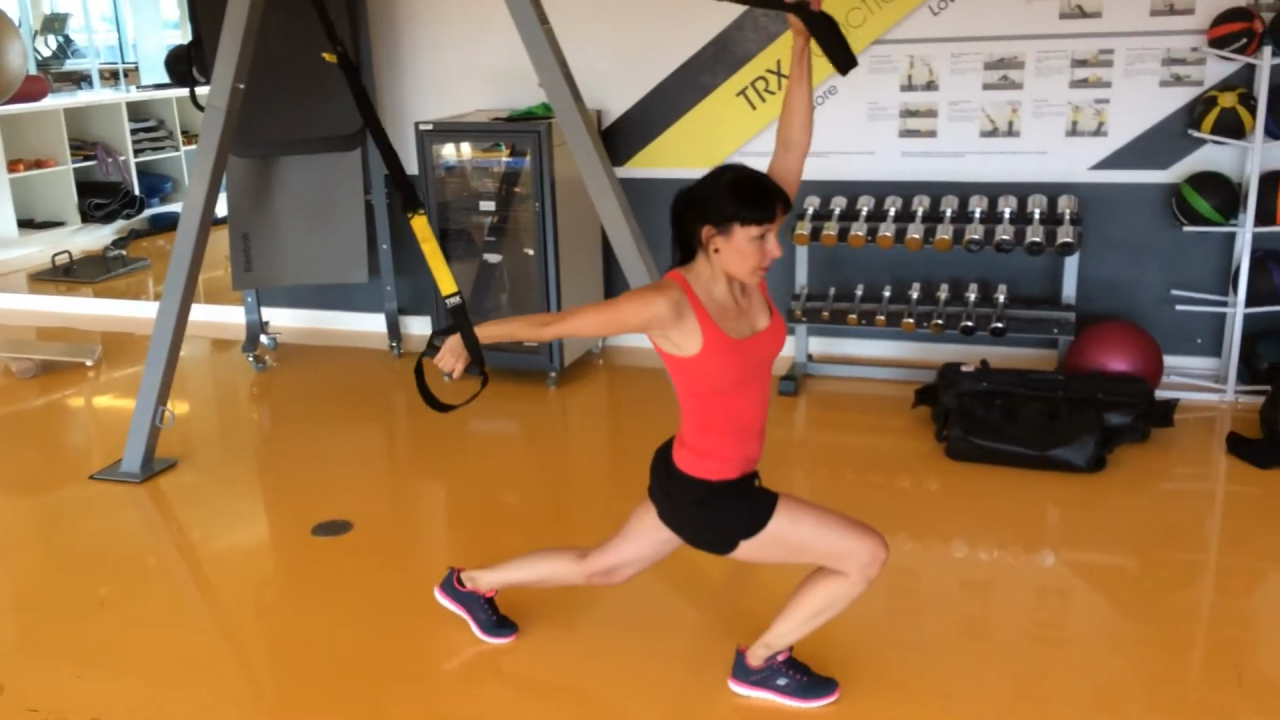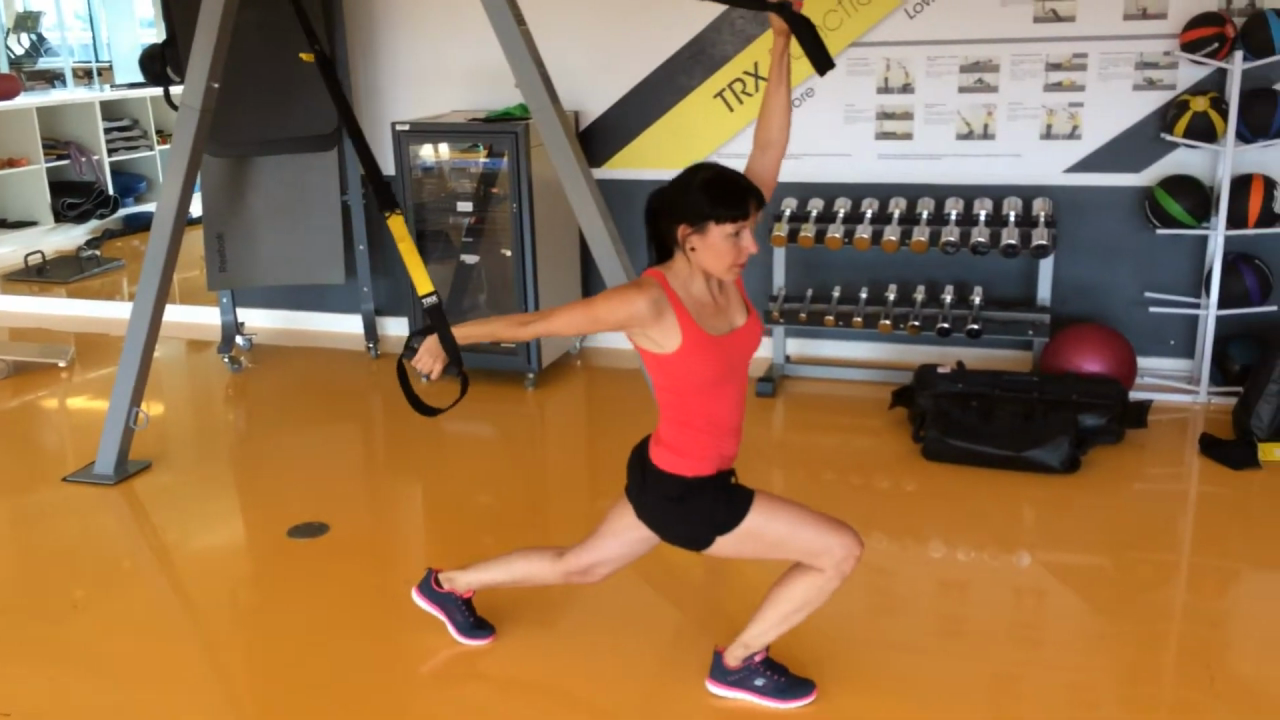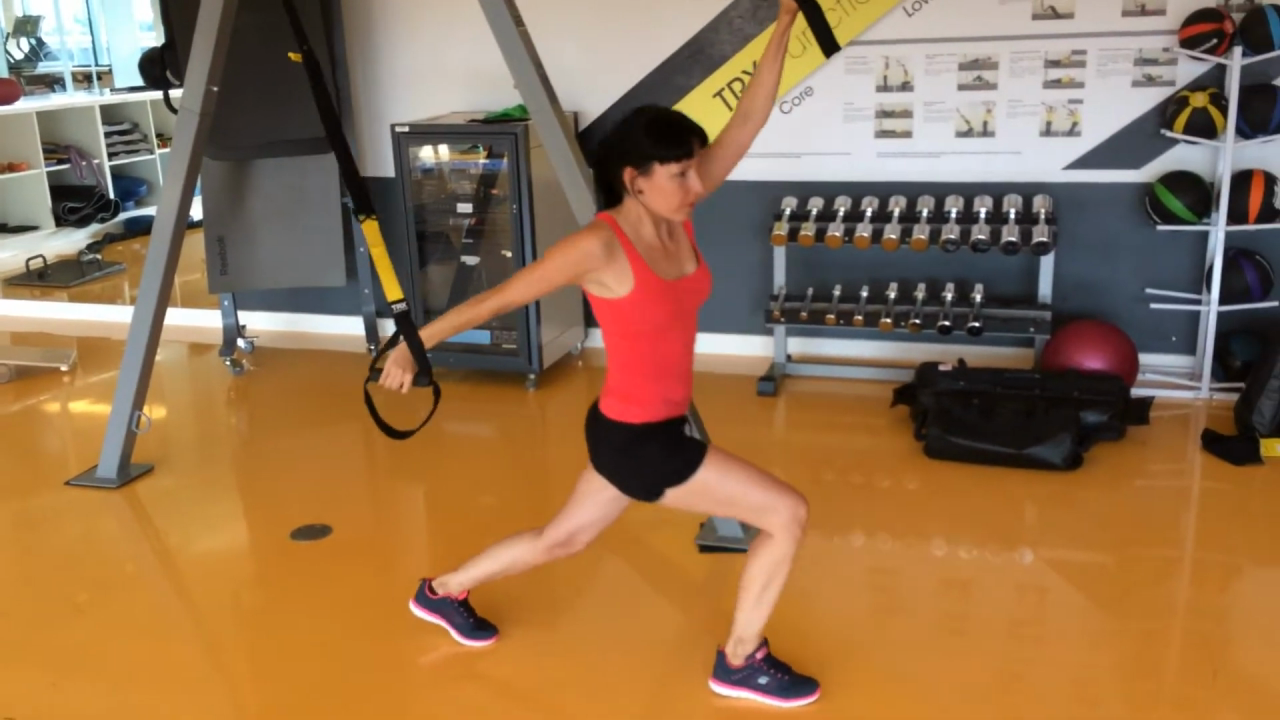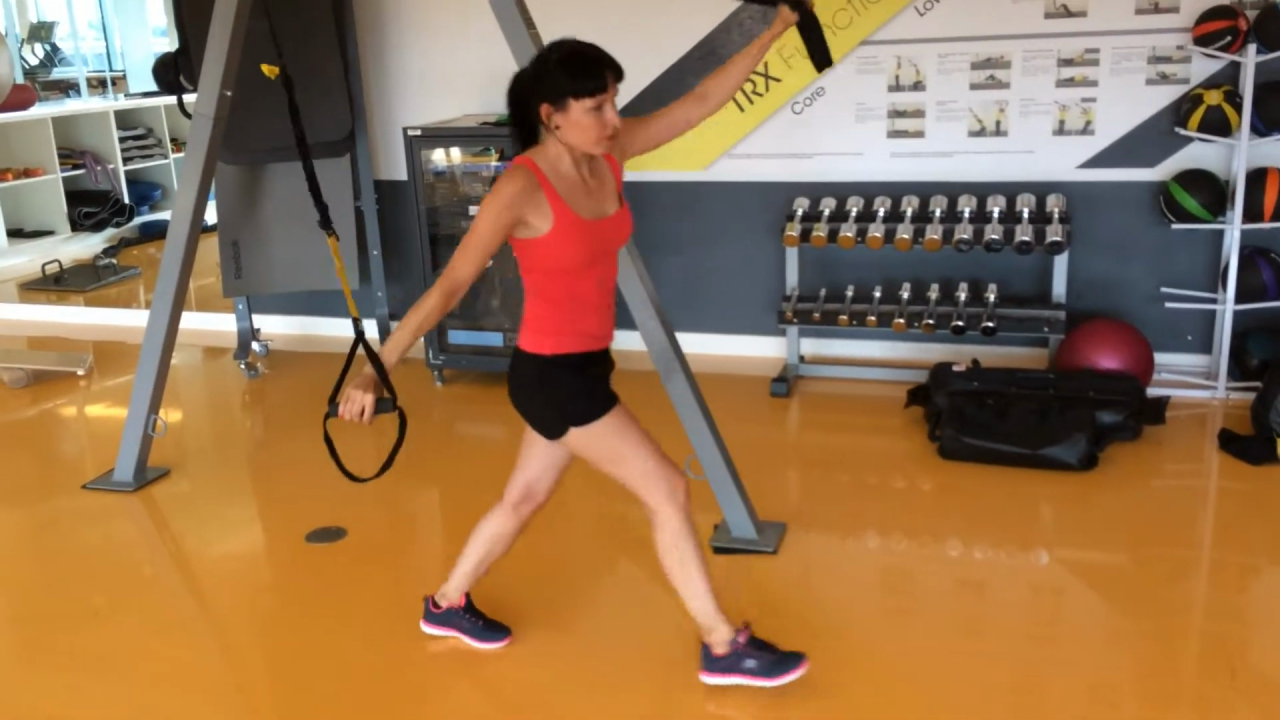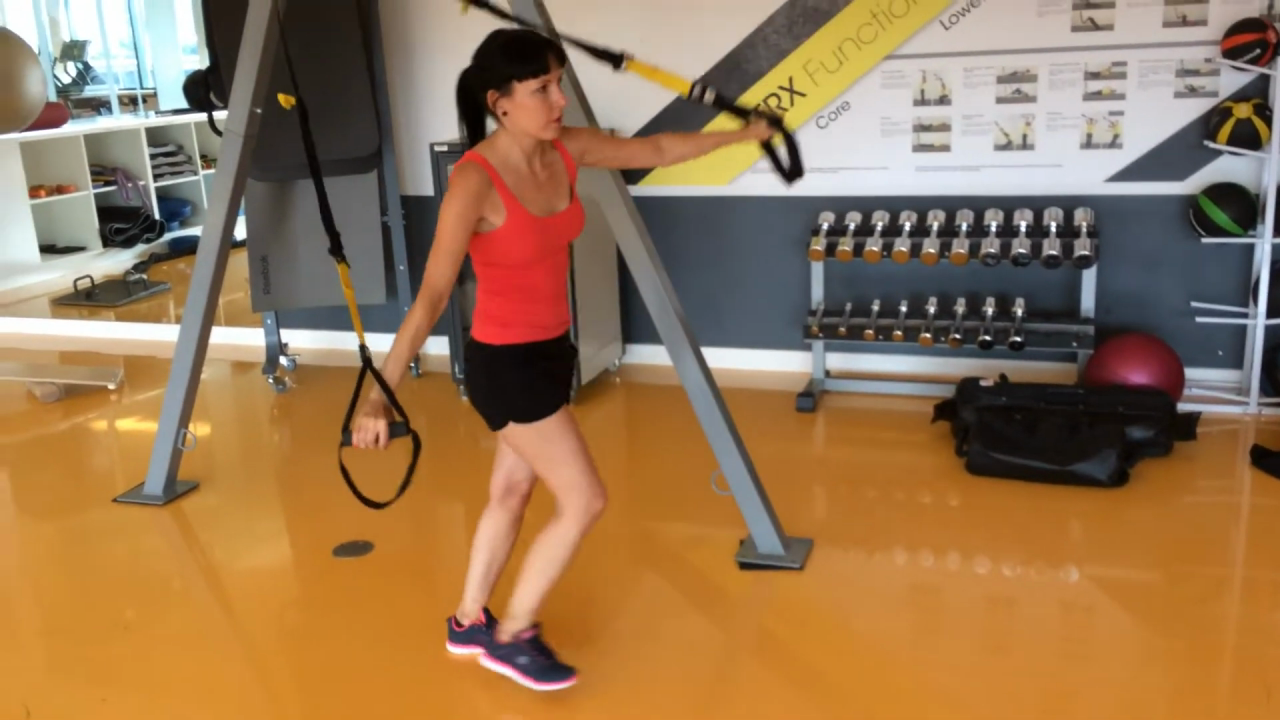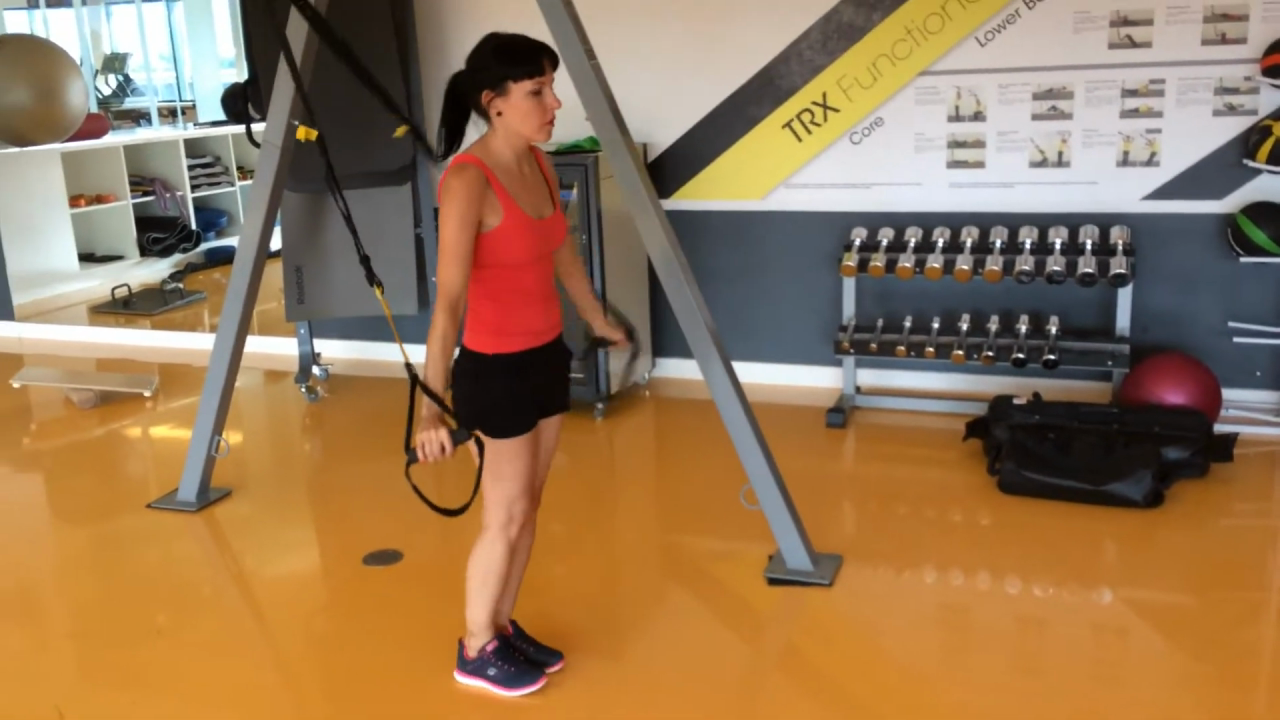
dt=0.3s
person 1, frame 1
left shoulder: (744, 270)
right shoulder: (669, 306)
left elbow: (792, 155)
right elbow: (554, 321)
right wrist: (469, 337)
left hip: (714, 480)
right hip: (704, 494)
left knee: (603, 567)
right knee: (866, 555)
left ankle: (468, 585)
right ankle: (760, 662)
person 1, frame 2
left shoulder: (720, 269)
right shoulder: (647, 302)
left elbow: (769, 154)
right elbow: (532, 322)
right wrist: (447, 337)
left hip: (696, 476)
right hip: (681, 491)
left knee: (580, 566)
right knee: (840, 550)
left ankle: (446, 587)
right ankle: (739, 663)
person 1, frame 3
left shoulder: (672, 210)
right shoulder: (598, 245)
left elbow: (746, 124)
right elbow: (498, 297)
right wrist: (413, 347)
left hip: (642, 421)
right hip: (638, 436)
left knee: (563, 538)
right knee: (786, 514)
left ankle: (441, 592)
right ankle: (740, 659)
person 1, frame 4
left shoulder: (606, 153)
right shoulder: (520, 187)
left elbow: (701, 102)
right elbow: (450, 285)
right wrist: (378, 369)
left hip: (583, 365)
right hip: (551, 374)
left knee: (524, 497)
right knee: (668, 491)
left ankle: (446, 605)
right ankle: (723, 644)
person 1, frame 5
left shoulder: (563, 150)
right shoulder: (472, 182)
left elbow: (650, 153)
right elbow: (432, 294)
left wrist: (737, 135)
right wrist: (381, 392)
left hip: (549, 351)
right hip: (503, 364)
left knee: (510, 493)
right knee: (585, 501)
left ankle: (469, 619)
right ankle: (508, 633)
person 1, frame 6
left shoulder: (536, 164)
right shoulder: (466, 182)
right elbow: (450, 297)
left wrist: (598, 318)
right wrist: (431, 404)
left hip: (548, 356)
right hip: (496, 370)
left knee: (526, 507)
right knee: (505, 520)
left ankle: (502, 627)
right ankle: (477, 650)
